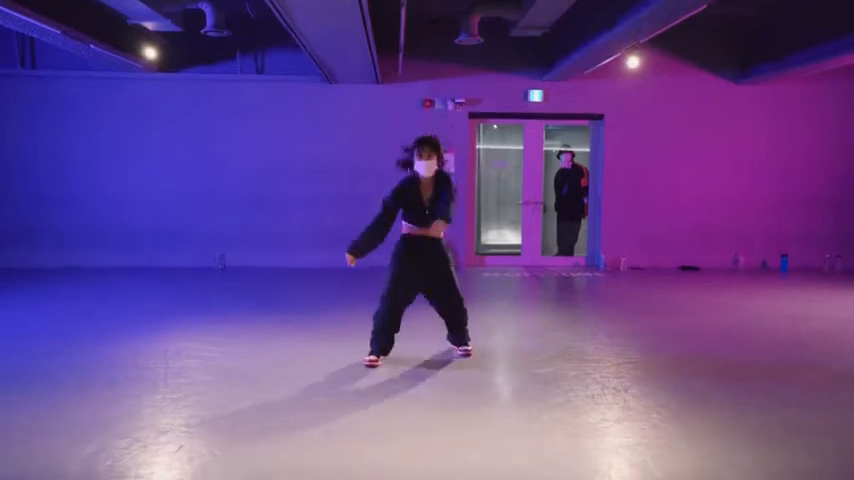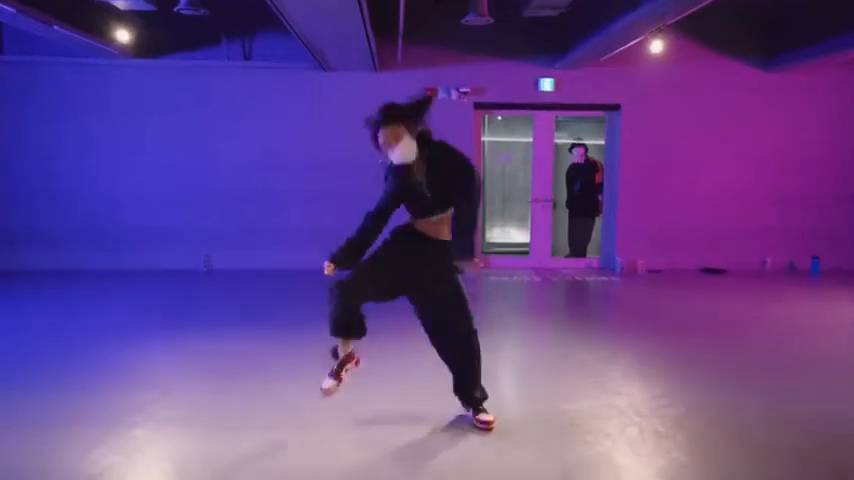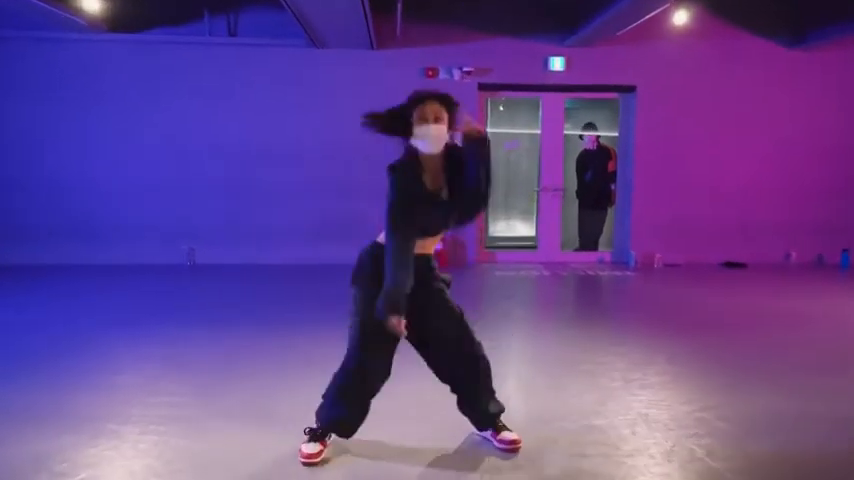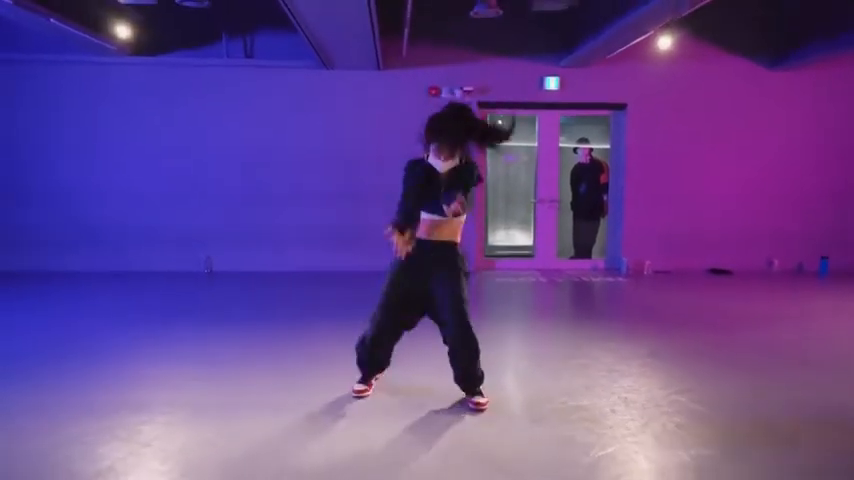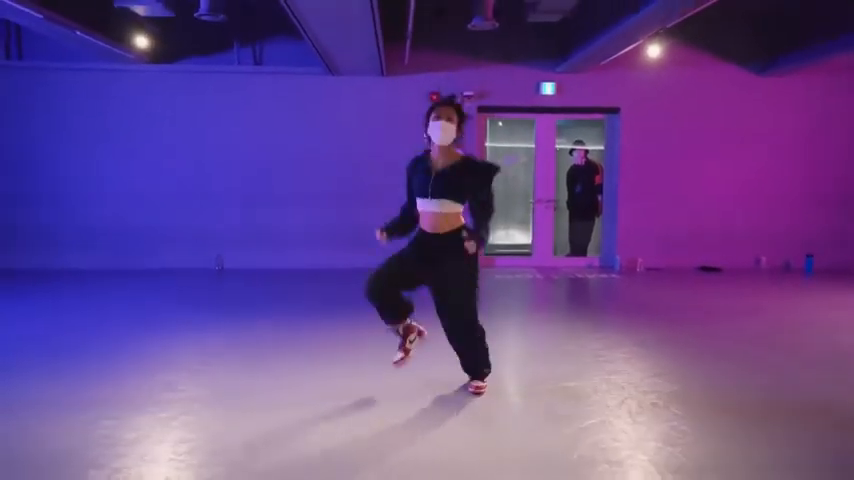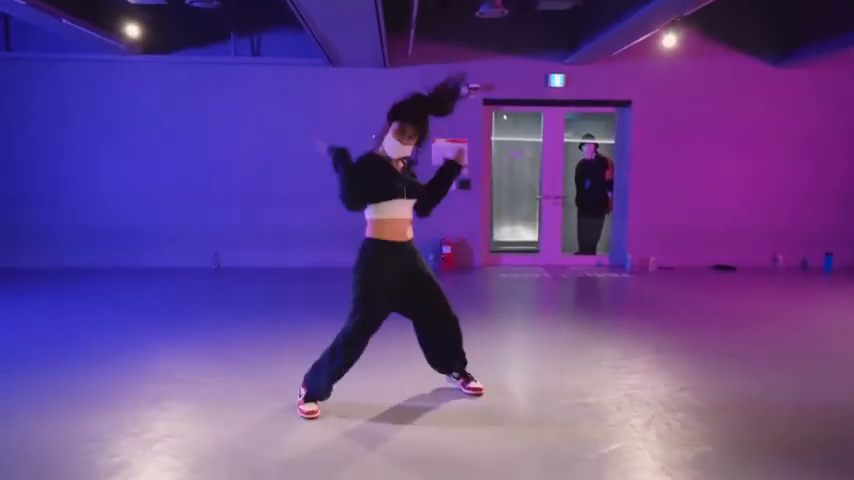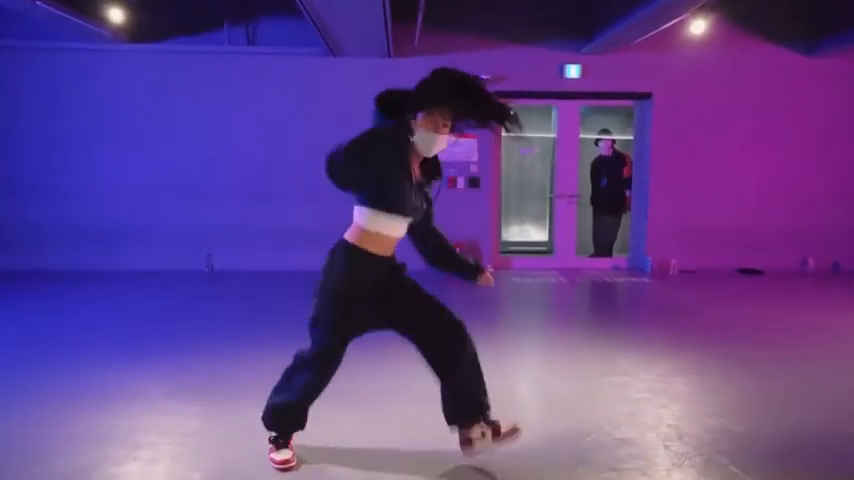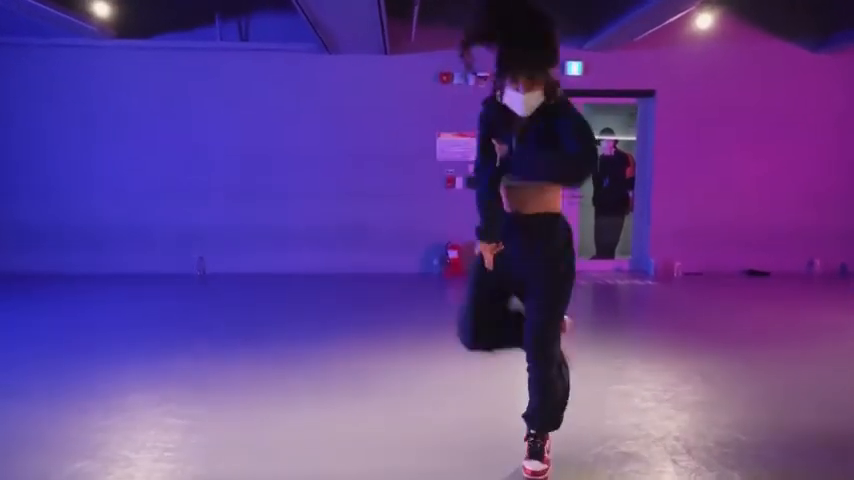
dt=0.5s
person 1, frame 1
left shoulder: (443, 182)
right shoulder: (404, 188)
left elbow: (447, 204)
right elbow: (383, 221)
left wrist: (442, 218)
right wrist: (357, 249)
left hip: (434, 251)
right hip: (408, 249)
left knee: (452, 303)
right knee: (392, 301)
left ankle: (460, 339)
right ankle: (379, 348)
person 1, frame 2
left shoulder: (447, 160)
right shoulder: (397, 175)
left elbow: (468, 198)
right elbow: (376, 218)
left wrist: (465, 246)
right wrist: (342, 255)
left hip: (439, 256)
right hip: (405, 246)
left knee: (458, 330)
right knee: (347, 290)
left ankle: (473, 401)
right ankle: (345, 353)
person 1, frame 3
left shoulder: (458, 167)
right shoulder: (402, 174)
left elbow: (472, 205)
right elbow: (399, 239)
left wrist: (477, 145)
right wrist: (393, 303)
left hip: (423, 274)
right hip: (380, 273)
left knee: (465, 356)
right knee: (366, 363)
left ankle: (487, 421)
right ankle: (325, 427)
person 1, frame 4
left shoulder: (467, 173)
right shoulder: (415, 169)
left elbow: (461, 191)
right elbow: (408, 205)
left wrist: (457, 203)
right wrist: (398, 230)
left hip: (448, 256)
right hip: (415, 254)
left knee: (456, 326)
right knee: (386, 320)
left ankle: (471, 386)
right ankle: (370, 371)
person 1, frame 5
left shoulder: (469, 169)
right shoulder: (417, 164)
left elbow: (482, 209)
right elbow: (411, 209)
left wrist: (477, 237)
right wrist: (391, 229)
left hip: (454, 247)
right hip: (422, 243)
left knee: (461, 316)
right knee: (379, 285)
left ankle: (477, 372)
right ankle: (406, 329)
person 1, frame 6
left shoulder: (406, 171)
right shoulder: (367, 165)
left elbow: (424, 207)
right elbow: (353, 199)
left wrist: (449, 170)
left hip: (408, 256)
right hip: (377, 256)
left knee: (441, 320)
right knee: (359, 328)
left ankle: (455, 368)
right ankle: (312, 389)
person 1, frame 7
left shoulder: (424, 170)
right shoulder: (385, 145)
left elbow: (427, 240)
right elbow: (339, 170)
left wrist: (470, 270)
left hip: (387, 271)
right hip: (352, 266)
left knee: (450, 337)
right knee: (323, 352)
left ankle: (472, 424)
right ankle: (282, 428)
person 1, frame 8
left shoulder: (561, 117)
right shoulder: (493, 115)
left elbow: (579, 166)
right elbow: (484, 175)
left wrist: (517, 159)
right wrist: (486, 232)
left hip: (547, 240)
right hip: (503, 233)
left knee: (543, 348)
right knee: (475, 332)
left ankle: (539, 436)
right ankle: (544, 328)
person 2, frame 1
left shoulder: (580, 170)
right shoulder: (560, 172)
left elbow: (585, 191)
left wrist: (584, 207)
left hip: (575, 210)
right hip: (562, 209)
left knee: (570, 237)
right knee: (562, 238)
person 2, frame 2
left shoulder: (594, 165)
right shoulder: (572, 167)
left elbow: (599, 187)
left wrist: (598, 205)
left hip: (588, 208)
right hip: (574, 207)
left knee: (583, 237)
right knee: (574, 238)
left ankle: (579, 257)
right ankle: (574, 257)
person 2, frame 3
left shoulder: (607, 152)
right shoulder: (583, 155)
left elbow: (612, 177)
left wrist: (612, 195)
left hip: (600, 199)
right hip: (585, 198)
left knee: (595, 229)
right knee: (584, 231)
left ankle: (590, 251)
right ankle: (585, 250)
person 2, frame 4
left shoulder: (599, 166)
right shoulder: (576, 168)
left elbow: (604, 188)
left wrist: (604, 207)
left hip: (593, 209)
right hip: (579, 208)
left knee: (588, 238)
right knee: (578, 239)
left ankle: (584, 258)
right ankle: (579, 258)
person 2, frame 5
left shoulder: (594, 168)
right shoulder: (572, 170)
left elbow: (599, 190)
right elbow: (570, 189)
left wrist: (599, 206)
right wrist: (570, 203)
left hip: (588, 209)
right hip: (575, 208)
left knee: (583, 237)
right knee: (574, 237)
left ankle: (579, 257)
right ankle: (575, 256)
person 2, frame 6
left shoulder: (604, 162)
right shoulder: (581, 165)
left elbow: (609, 185)
left wrist: (609, 203)
right wrist: (578, 200)
left hip: (598, 205)
right hip: (584, 205)
left knee: (593, 234)
right knee: (583, 234)
left ankle: (588, 254)
right ankle: (584, 254)
person 2, frame 7
left shoulder: (622, 159)
right shoulder: (597, 161)
left elbow: (627, 184)
left wrist: (627, 201)
right wrist: (594, 199)
left hip: (615, 204)
right hip: (599, 204)
left knee: (609, 235)
right knee: (598, 235)
left ankle: (604, 256)
right ankle: (599, 255)
person 2, frame 8
left shoulder: (625, 159)
right shoulder: (600, 161)
left elbow: (630, 184)
left wrist: (629, 203)
right wrist: (596, 200)
left hip: (617, 205)
right hip: (602, 205)
left knee: (611, 236)
right knee: (600, 237)
left ankle: (606, 257)
right ankle: (601, 258)
